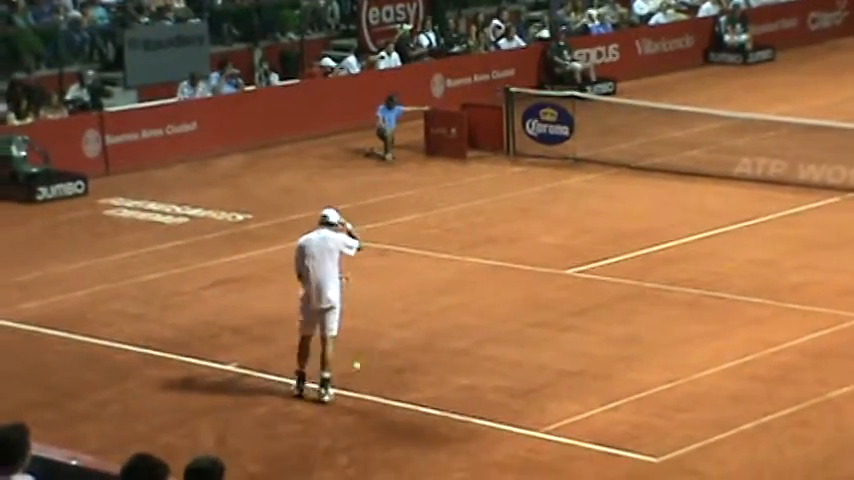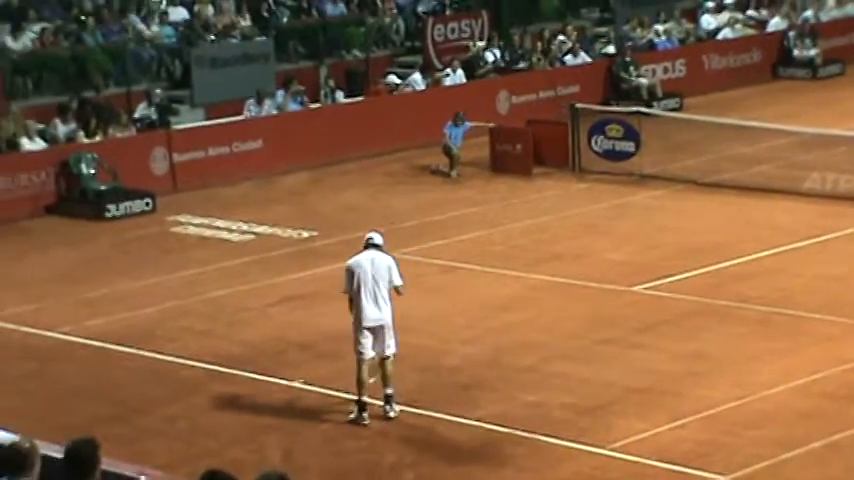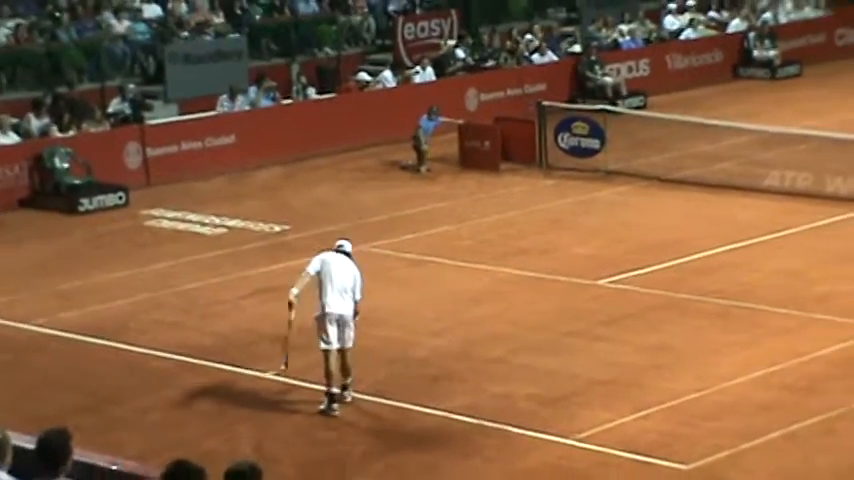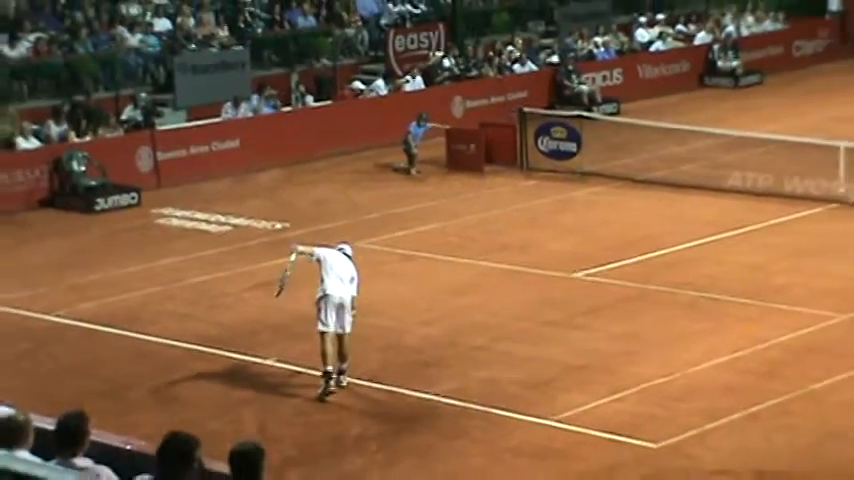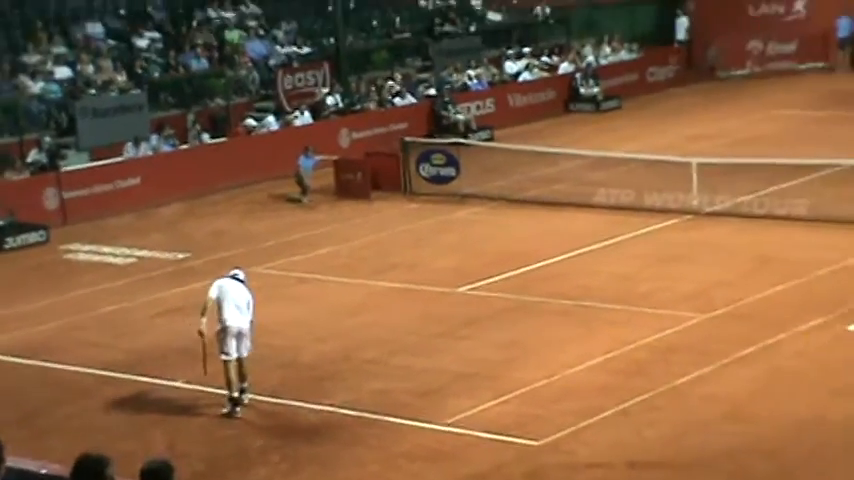
dt=0.5s
person 1, frame 1
left shoulder: (303, 242)
right shoulder: (337, 239)
left elbow: (299, 275)
right elbow: (358, 245)
right wrist: (347, 226)
left hip: (309, 298)
right hip: (330, 298)
left knee: (305, 338)
right knee: (327, 341)
left ankle: (300, 382)
right ankle: (324, 387)
person 1, frame 2
left shoulder: (352, 264)
right shoulder: (387, 260)
left elbow: (350, 298)
right elbow: (400, 291)
left wrist: (355, 319)
left hip: (362, 319)
right hip: (384, 318)
left knee: (363, 363)
right knee: (386, 360)
left ankle: (362, 410)
right ankle: (389, 406)
person 1, frame 3
left shoulder: (324, 257)
right shoulder: (354, 268)
left elbow: (308, 274)
right elbow: (357, 303)
left wrist: (294, 292)
right wrist: (354, 318)
left hip: (328, 310)
right hip: (347, 311)
left knee: (330, 354)
right knee: (345, 352)
left ankle: (332, 401)
right ankle: (346, 391)
person 1, frame 4
left shoulder: (326, 252)
right shoulder: (351, 267)
left elbow: (312, 250)
left wrist: (299, 250)
right wrist: (352, 310)
left hip: (328, 295)
right hip: (345, 297)
left knee: (326, 336)
right knee: (343, 336)
left ankle: (329, 379)
right ankle: (342, 376)
person 1, frame 5
left shoulder: (220, 283)
right shoulder: (246, 291)
left elbow: (209, 300)
left wrist: (203, 320)
right wrist: (249, 339)
left hip: (228, 325)
right hip: (244, 325)
left knee: (229, 363)
right knee: (242, 359)
